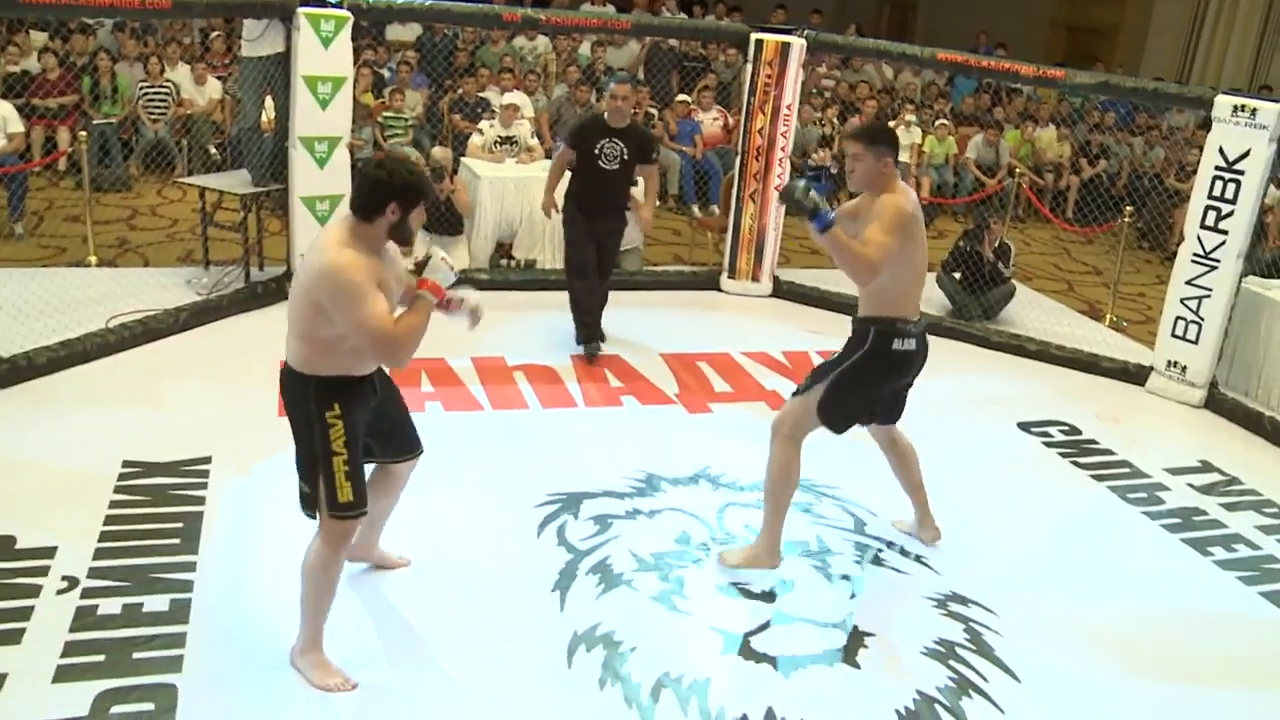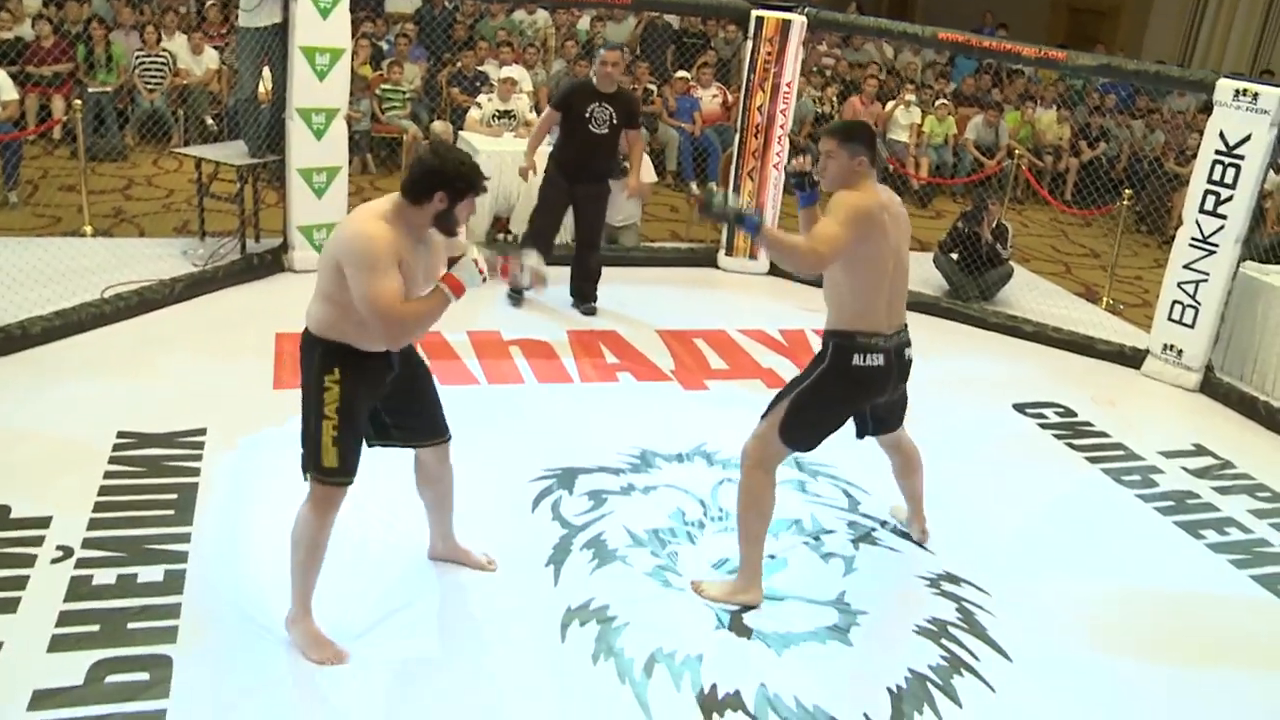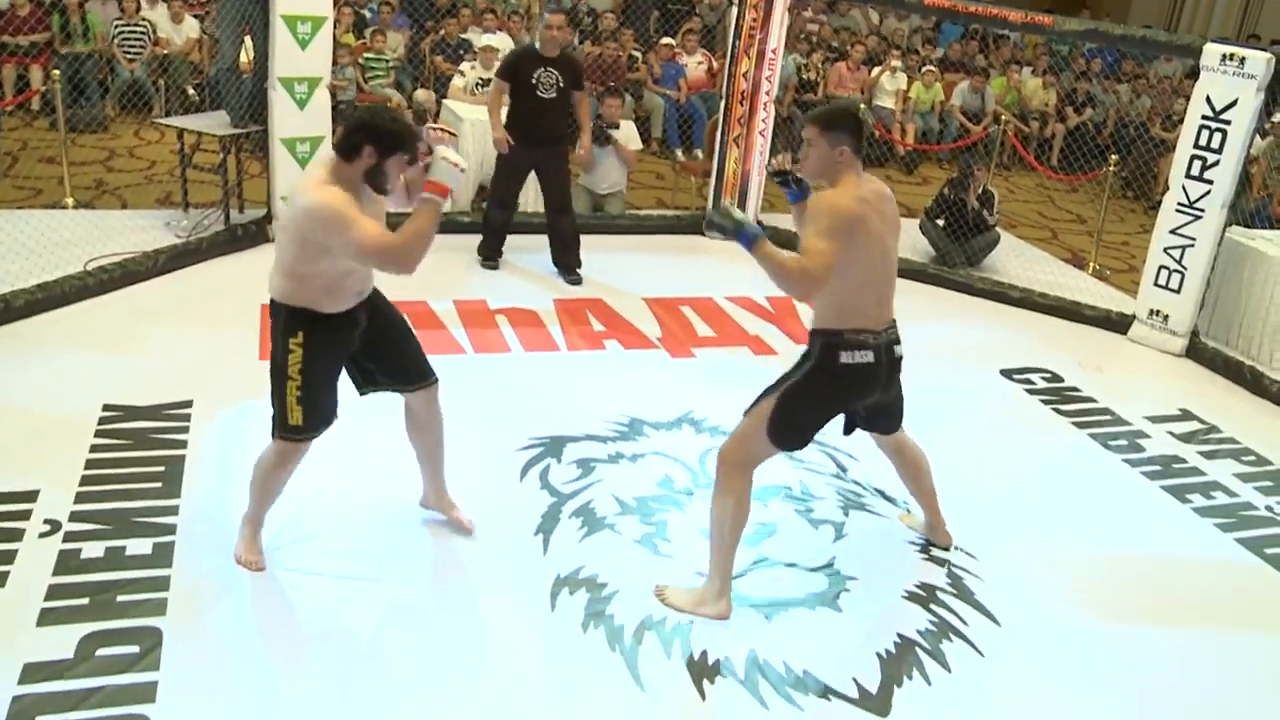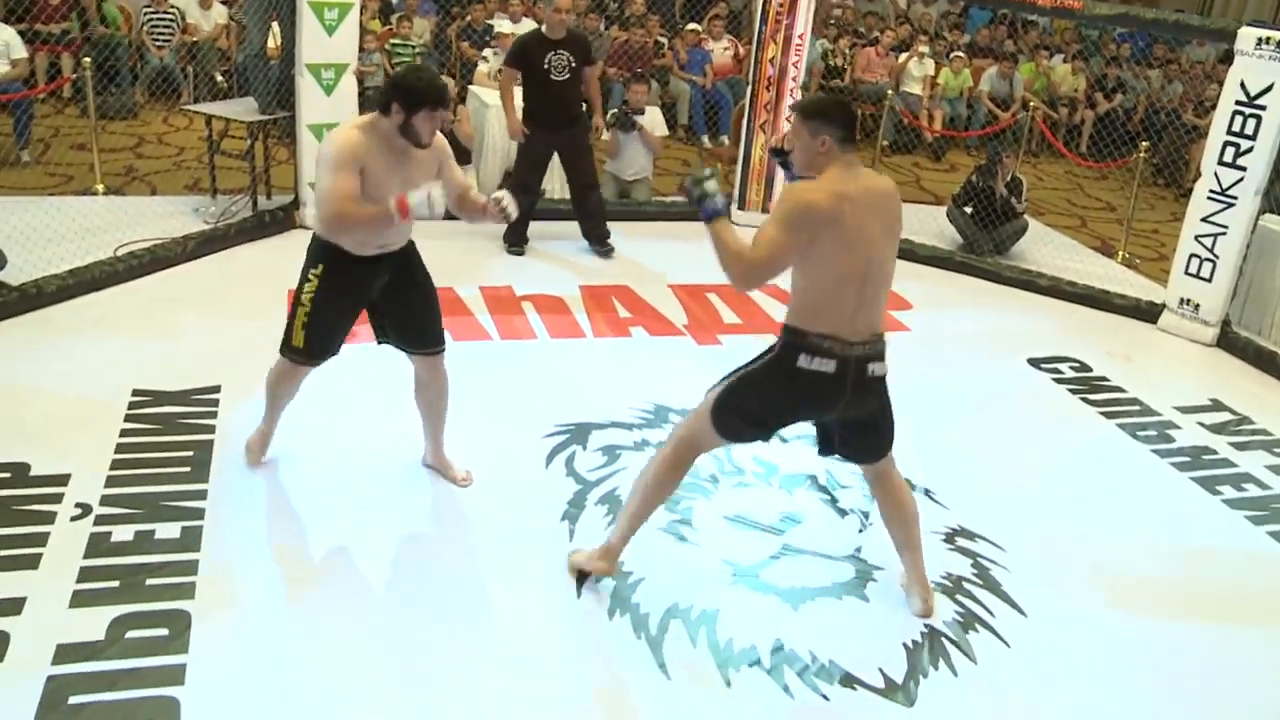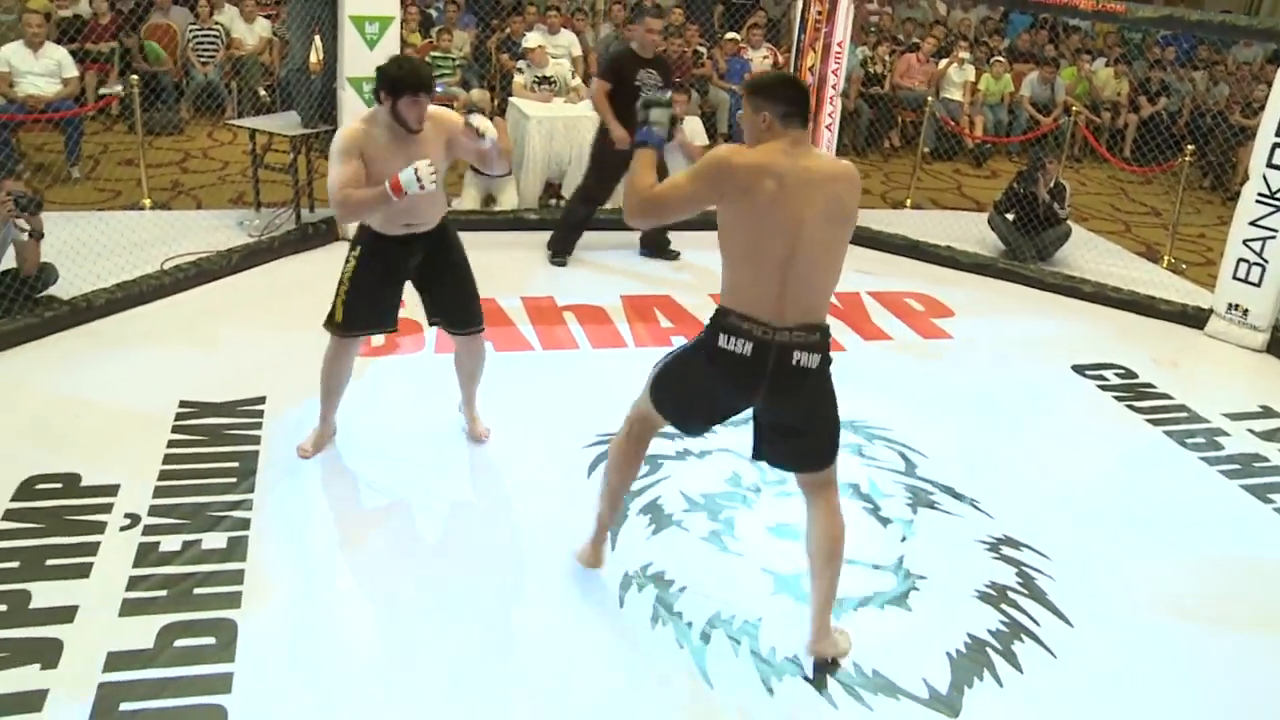
dt=0.4s
person 1, frame 1
left shoulder: (893, 206)
right shoulder: (881, 198)
left elbow: (864, 270)
right elbow: (839, 228)
left wrist: (818, 216)
right wrist: (818, 195)
left hip: (880, 341)
right hip: (904, 341)
left knee: (787, 427)
right knee: (885, 430)
left ankle: (766, 547)
right ankle: (924, 521)
person 1, frame 2
left shoulder: (853, 203)
right shoulder: (889, 202)
left elbow: (811, 257)
right elbow: (823, 248)
left wrist: (749, 222)
right wrist: (806, 198)
left hip: (849, 357)
right hip: (893, 353)
left knee: (758, 455)
right knee: (892, 436)
left ankle: (747, 582)
right ankle: (916, 519)
person 1, frame 3
left shoulder: (836, 202)
right shoulder: (877, 192)
left elbow: (806, 283)
left wrist: (749, 236)
right wrist: (797, 193)
left hip: (837, 356)
right hip: (883, 349)
left knee: (735, 455)
right knee: (892, 437)
left ankle: (715, 590)
right ankle: (936, 524)
person 1, frame 4
left shoulder: (810, 198)
right shoulder: (886, 192)
left elbow: (748, 274)
left wrist: (712, 211)
right wrist: (798, 175)
left hip: (804, 363)
right hip: (866, 366)
left knee: (682, 443)
right knee: (883, 472)
left ankle: (607, 554)
right ankle: (919, 588)
person 1, frame 5
left shoulder: (734, 165)
right shoulder: (846, 178)
left elbow: (639, 211)
left wrist: (649, 140)
left hip: (731, 347)
right hip: (806, 360)
left knee: (639, 414)
right knee: (822, 491)
left ankle: (596, 540)
right ankle: (822, 632)
person 2, frame 1
left shoulder: (373, 237)
right shoulder: (341, 266)
left elbow: (398, 286)
right elbow: (395, 348)
left wrist: (446, 299)
right wrist: (431, 290)
left hip: (362, 374)
right hip: (322, 392)
left knee: (402, 457)
right knee: (340, 523)
left ankle: (367, 548)
right ankle: (308, 645)
person 2, frame 2
left shoulder: (425, 223)
right shoulder: (371, 236)
left elbow: (451, 256)
right elbow: (396, 327)
right wrist: (456, 284)
left hip: (392, 355)
right hip: (339, 359)
left knee: (435, 447)
right knee: (328, 490)
left ankle: (444, 542)
right ankle: (300, 615)
person 2, frame 3
left shoulder: (357, 170)
right shoulder: (322, 204)
right elbow: (401, 258)
left wrist: (430, 162)
right wrist: (437, 190)
left hip: (361, 303)
right hip: (307, 321)
left knee: (423, 391)
right knee: (292, 441)
left ankle: (435, 493)
right ankle: (250, 527)
person 2, frame 4
left shoulder: (432, 143)
right shoulder: (346, 144)
left elbow: (461, 200)
right elbow: (333, 221)
left wrist: (488, 207)
right wrist: (405, 207)
left hip: (398, 259)
right hip: (337, 260)
left knee: (431, 360)
right knee: (296, 363)
left ankle: (435, 452)
right ankle: (266, 428)
person 2, frame 5
left shoulder: (443, 121)
right shoulder: (354, 136)
left elbow: (498, 167)
right elbow: (343, 208)
left wrist: (489, 143)
right wrist: (397, 186)
left hip: (436, 238)
right hip: (379, 244)
left knee: (470, 334)
right knee: (344, 338)
left ankle: (469, 407)
right ankle: (326, 425)
person 3, frame 1
left shoulder: (642, 137)
right shoulder: (586, 127)
left elbow: (651, 175)
right elbow: (562, 159)
left wrist: (647, 207)
right wrist: (548, 193)
left hip: (612, 216)
right hip: (578, 211)
left knee: (601, 273)
right knee: (581, 271)
left ankle: (590, 323)
right ankle: (588, 335)
person 3, frame 2
left shoulder: (628, 103)
right shoulder: (574, 91)
left elbow: (635, 140)
right elbow: (547, 121)
left wrist: (634, 174)
right wrist: (529, 155)
left hip: (596, 182)
right hip: (560, 175)
left knee: (590, 241)
right knee: (540, 230)
left ankle: (584, 296)
right ankle: (519, 283)
person 3, frame 3
left shoulder: (572, 65)
right shoulder: (518, 58)
left elbow: (580, 100)
right elbow: (497, 91)
left wrist: (585, 134)
right wrist: (497, 127)
left hip: (555, 146)
right hip: (517, 142)
left knee: (560, 205)
right knee: (501, 198)
left ankle: (568, 264)
right ankle: (489, 251)
person 3, frame 4
left shoulder: (580, 43)
right shoulder: (526, 44)
left elbow: (590, 77)
right elbow: (507, 79)
left wrist: (597, 113)
right wrist: (512, 118)
left hip: (574, 125)
right hip: (536, 127)
left knee: (586, 181)
right knee: (525, 183)
left ankle: (597, 237)
right ankle: (515, 237)
person 3, frame 5
left shoulder: (662, 64)
right shoulder: (618, 59)
right elbow: (597, 93)
right wrist: (614, 127)
right hip: (616, 140)
right knee: (591, 193)
left ankle: (655, 244)
right ankle: (560, 246)
